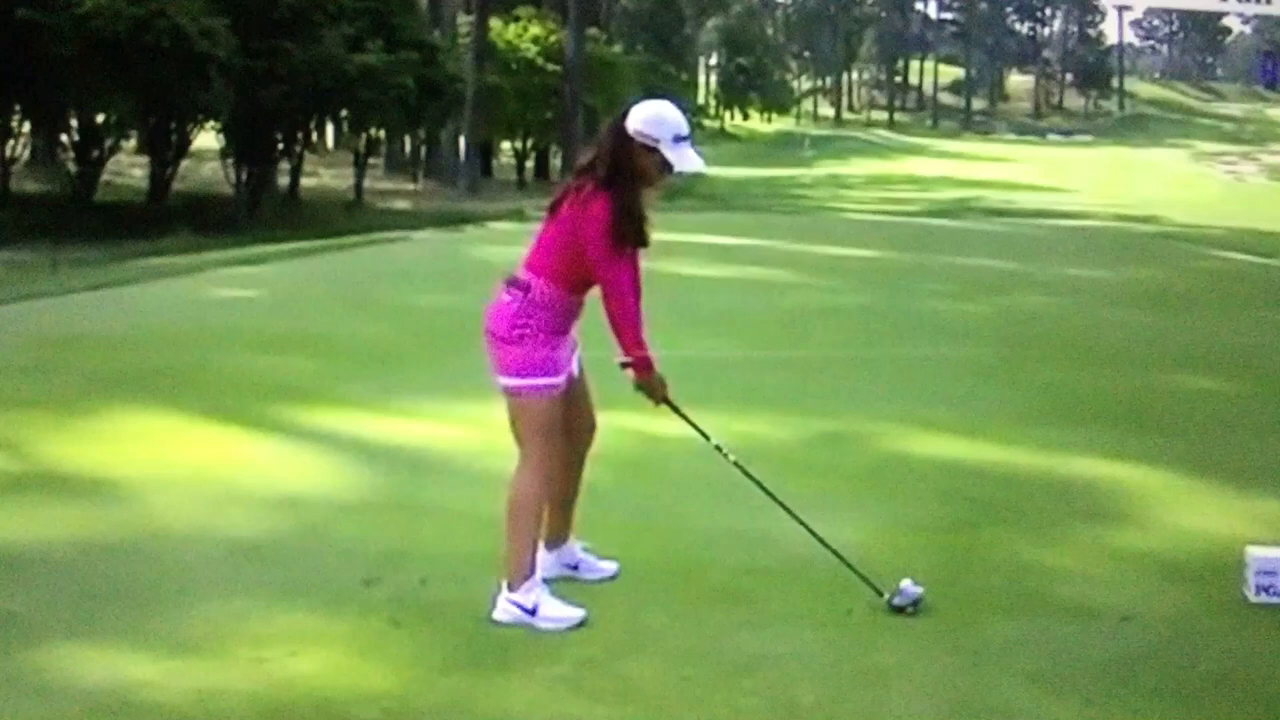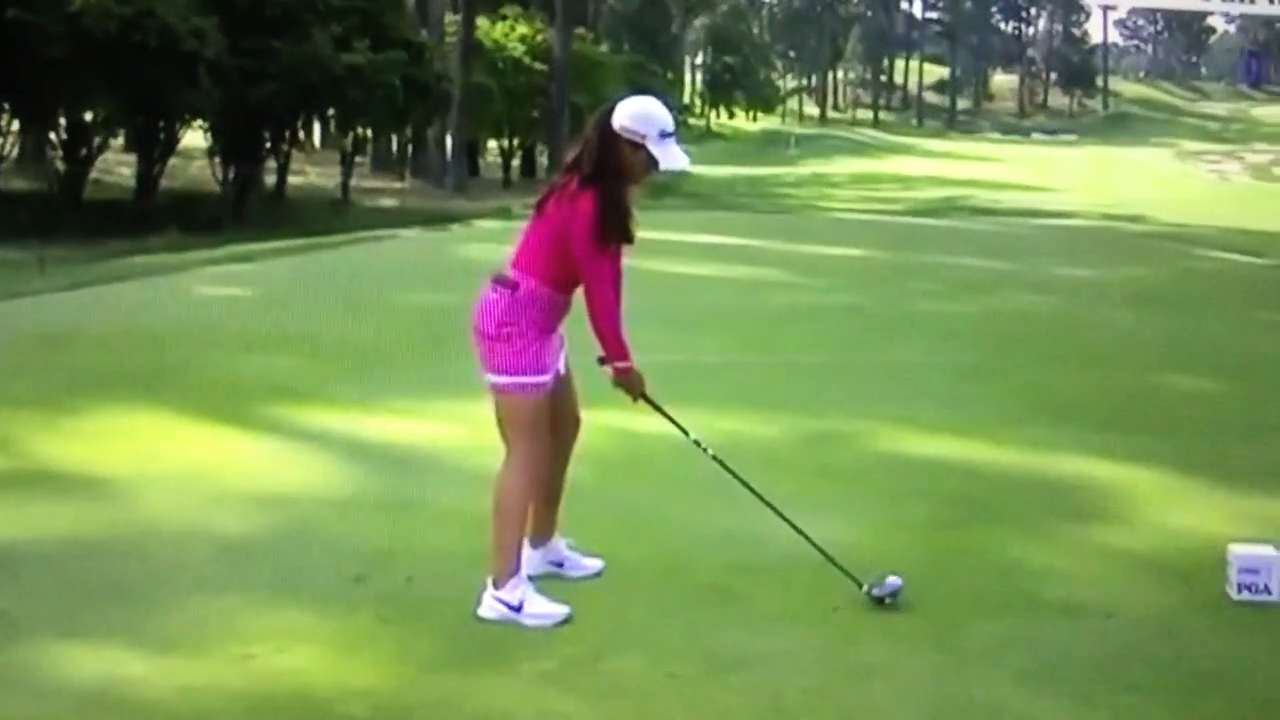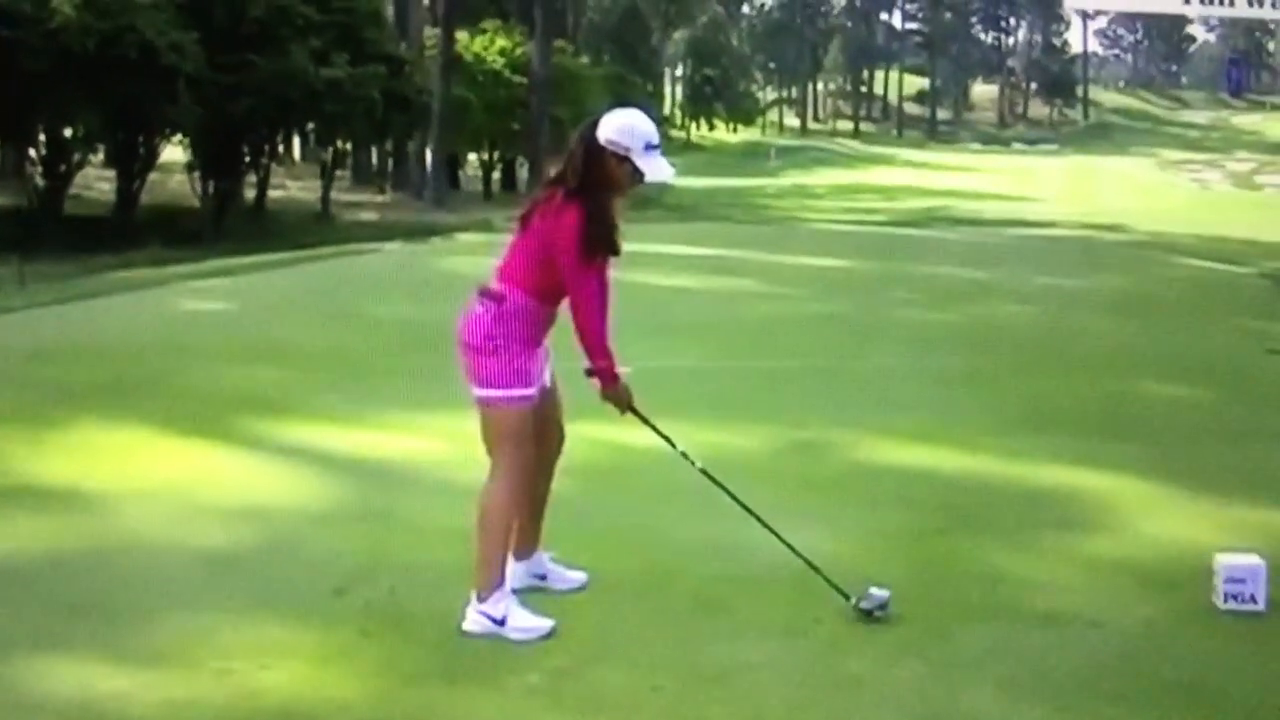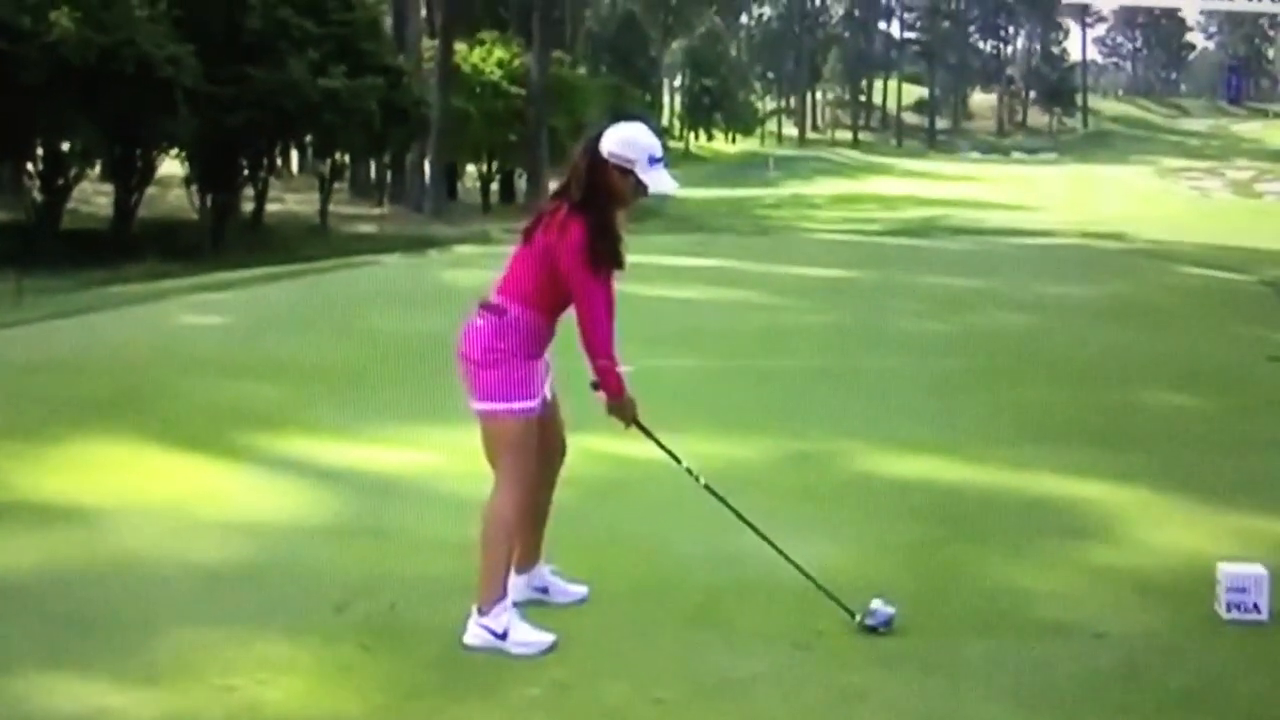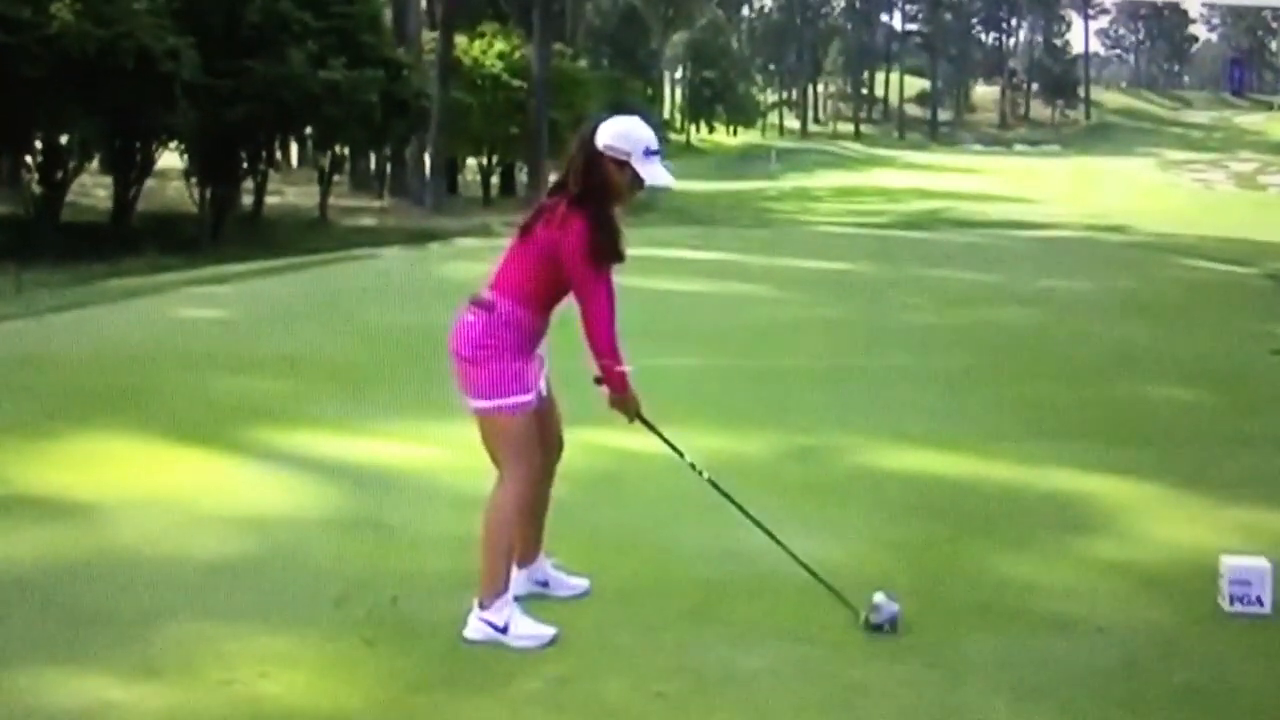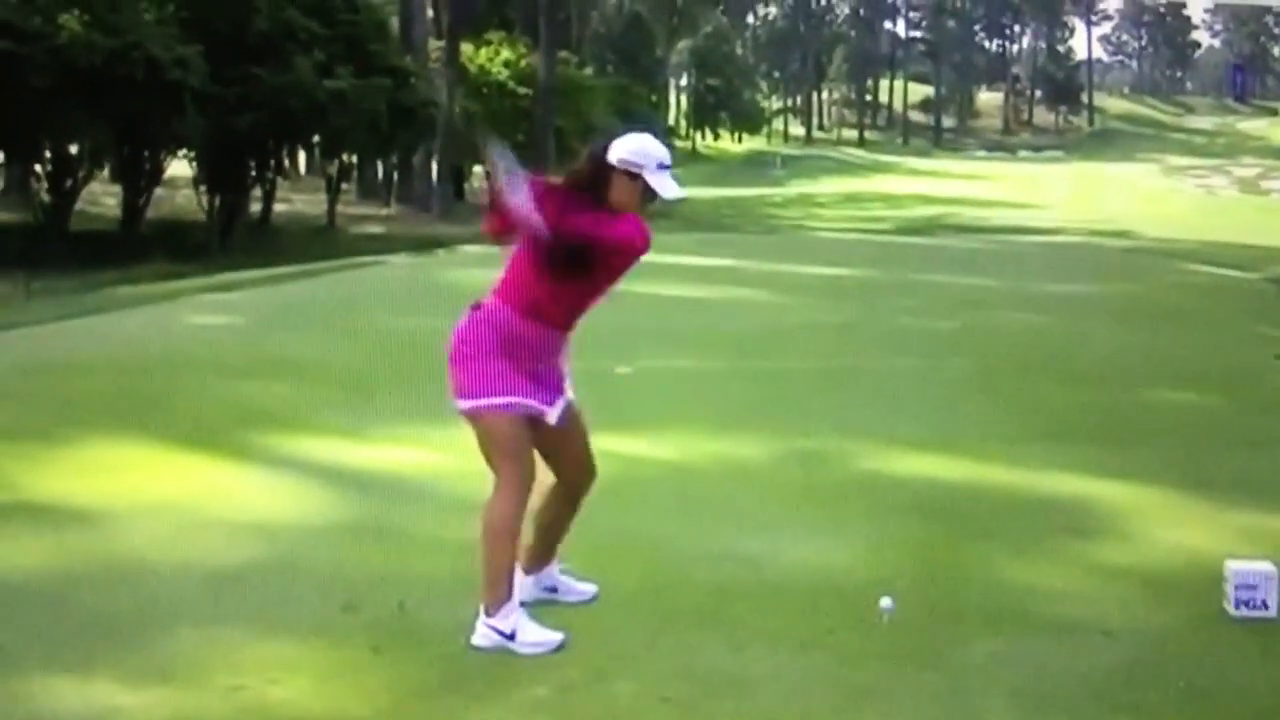
dt=0.5s
person 1, frame 1
left shoulder: (618, 198)
right shoulder: (597, 205)
left elbow: (626, 279)
right elbow: (615, 292)
left wrist: (638, 355)
right wrist: (644, 365)
left hip: (553, 324)
right hip: (525, 324)
left knee: (580, 431)
right knee: (540, 455)
left ankle: (557, 549)
right ankle: (518, 592)
person 1, frame 2
left shoulder: (605, 195)
right shoulder: (583, 201)
left elbow: (608, 277)
right elbow: (598, 289)
left wrist: (618, 355)
right wrist: (621, 362)
left hip: (539, 321)
right hip: (514, 321)
left knee: (564, 429)
right knee: (527, 452)
left ankle: (542, 547)
right ankle: (503, 590)
person 1, frame 3
left shoulder: (590, 206)
right shoulder: (568, 213)
left elbow: (594, 288)
right elbow: (583, 301)
left wrist: (603, 366)
right wrist: (608, 375)
left hip: (525, 334)
right hip: (500, 334)
left knee: (549, 443)
right knee: (511, 464)
left ankle: (526, 560)
right ankle: (487, 603)
person 1, frame 4
left shoulder: (595, 219)
right shoulder: (573, 226)
left elbow: (601, 302)
right elbow: (589, 313)
left wrist: (610, 375)
right wrist: (613, 387)
left hip: (525, 346)
right hip: (500, 345)
left knee: (550, 455)
right knee: (515, 477)
left ankle: (527, 573)
right ankle: (489, 617)
person 1, frame 5
left shoulder: (593, 215)
right shoulder: (572, 221)
left elbow: (601, 294)
right elbow: (593, 306)
left wrist: (615, 372)
right wrist: (618, 381)
left hip: (517, 340)
right hip: (493, 341)
left knee: (548, 450)
right knee: (519, 471)
left ankle: (528, 567)
right ankle: (490, 611)
person 1, frame 6
left shoulder: (633, 235)
right shoulder: (549, 197)
left elbow: (591, 231)
right elbow: (501, 228)
left wrist: (540, 215)
right wrist: (508, 195)
left hip: (541, 359)
right hip: (490, 346)
left knee: (579, 473)
right knee: (516, 478)
left ankle: (535, 572)
right ankle: (496, 618)
